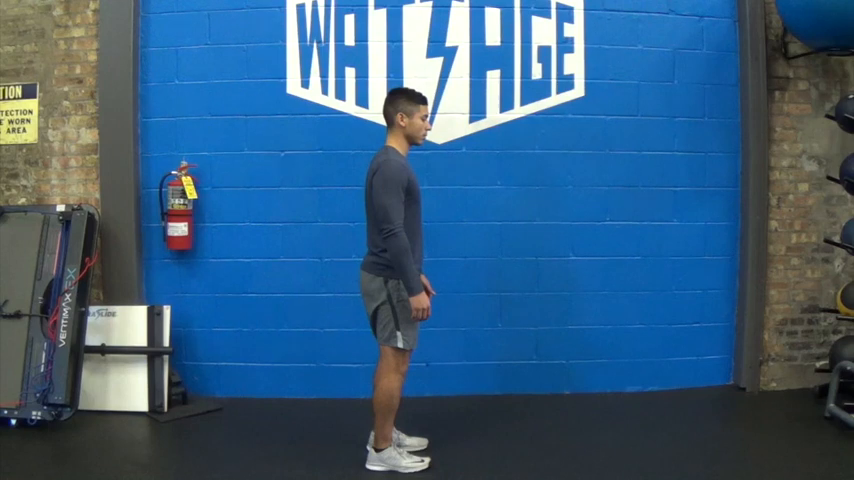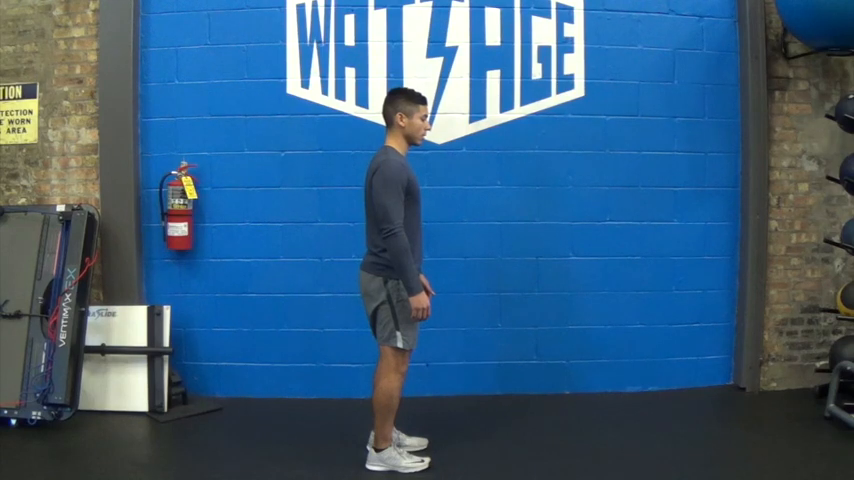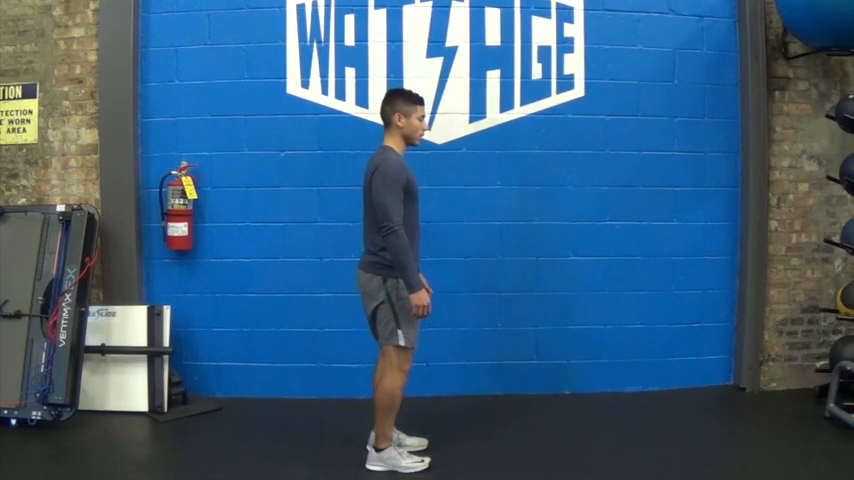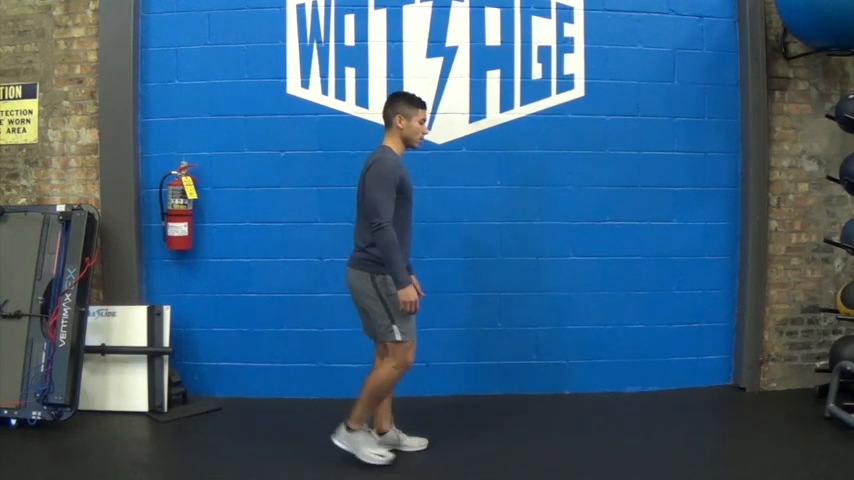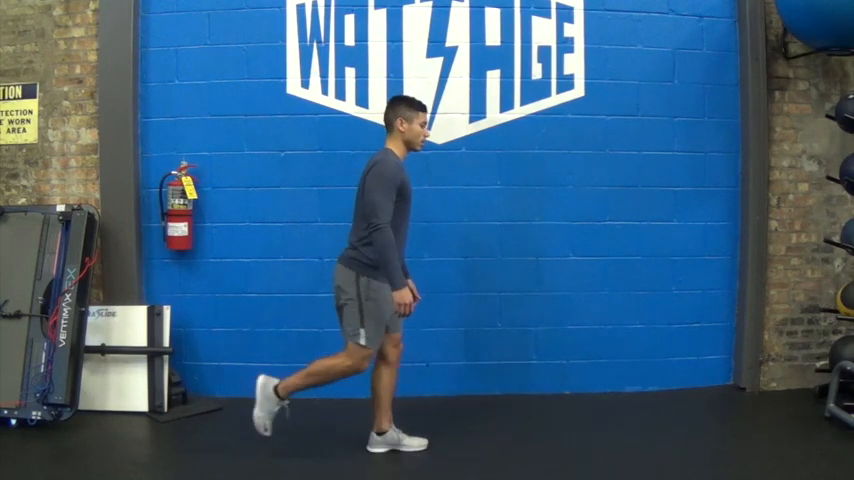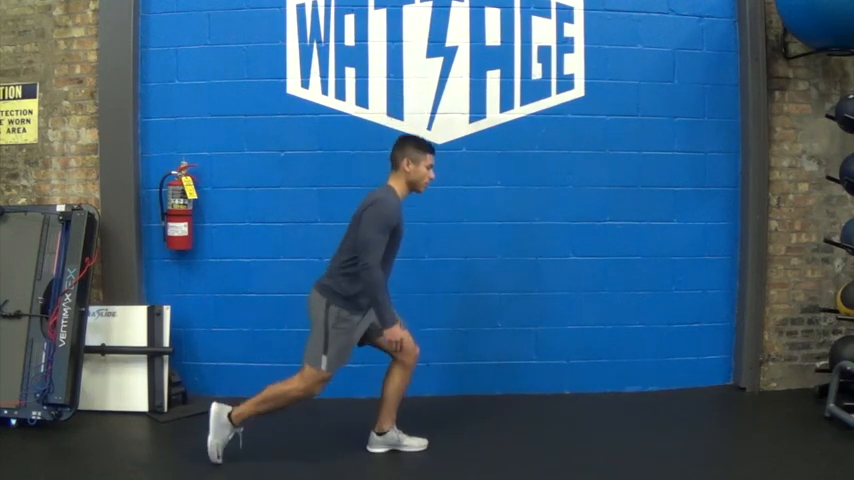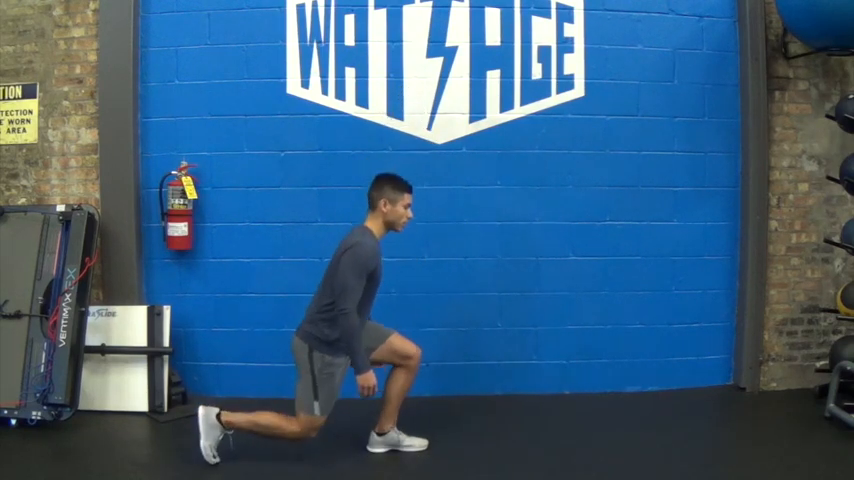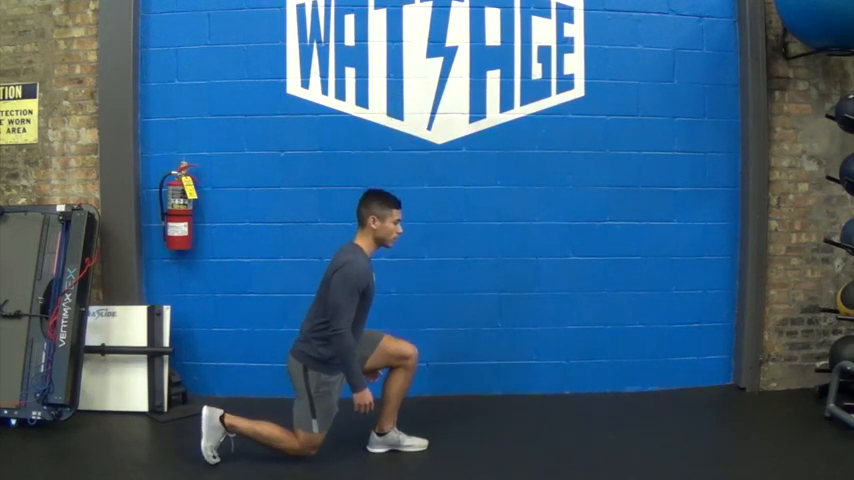
dt=0.3s
person 1, frame 1
left shoulder: (394, 163)
right shoulder: (390, 167)
right elbow: (392, 233)
left wrist: (417, 274)
right wrist: (414, 289)
left hip: (393, 276)
right hip: (390, 281)
left knee: (393, 359)
right knee: (395, 363)
left ankle: (386, 435)
right ankle: (381, 451)
person 1, frame 2
left shoulder: (393, 163)
right shoulder: (390, 167)
right elbow: (392, 233)
left wrist: (416, 275)
right wrist: (412, 288)
left hip: (392, 276)
right hip: (389, 281)
left knee: (392, 360)
right knee: (395, 364)
left ankle: (384, 434)
right ankle: (381, 451)
person 1, frame 3
left shoulder: (390, 162)
right shoulder: (389, 165)
right elbow: (392, 231)
left wrist: (415, 275)
right wrist: (413, 286)
left hip: (387, 274)
right hip: (387, 279)
left knee: (390, 358)
right knee: (398, 363)
left ankle: (384, 434)
right ankle: (382, 451)
person 1, frame 4
left shoulder: (390, 163)
right shoulder: (384, 164)
right elbow: (381, 228)
left wrist: (405, 275)
right wrist: (401, 283)
left hip: (382, 273)
right hip: (375, 275)
left knee: (389, 353)
right knee: (401, 357)
left ankle: (382, 430)
right ankle: (353, 428)
person 1, frame 5
left shoulder: (391, 166)
right shoulder: (386, 166)
right elbow: (379, 228)
left wrist: (404, 277)
right wrist: (396, 285)
left hip: (375, 274)
right hip: (364, 275)
left knee: (392, 351)
right knee: (357, 358)
left ankle: (383, 432)
right ankle: (278, 390)
person 1, frame 6
left shoulder: (389, 202)
right shoulder: (385, 205)
right elbow: (369, 266)
left wrist: (386, 315)
right wrist: (388, 322)
left hip: (360, 299)
right hip: (340, 303)
left knee: (407, 354)
right knee: (310, 383)
left ankle: (384, 433)
right ankle: (229, 417)
person 1, frame 7
left shoulder: (366, 241)
right shoulder: (362, 248)
right elbow: (345, 311)
left wrist: (364, 349)
right wrist: (363, 369)
left hip: (342, 333)
right hip: (323, 344)
left knee: (411, 355)
right knee: (304, 428)
left ankle: (384, 433)
right ankle: (219, 419)
person 1, frame 8
left shoulder: (356, 257)
right shoulder: (353, 267)
right elbow: (339, 331)
left wrist: (363, 362)
right wrist: (358, 386)
left hip: (334, 348)
right hip: (319, 360)
left knee: (407, 355)
right knee: (305, 445)
left ankle: (385, 433)
right ankle: (223, 421)
